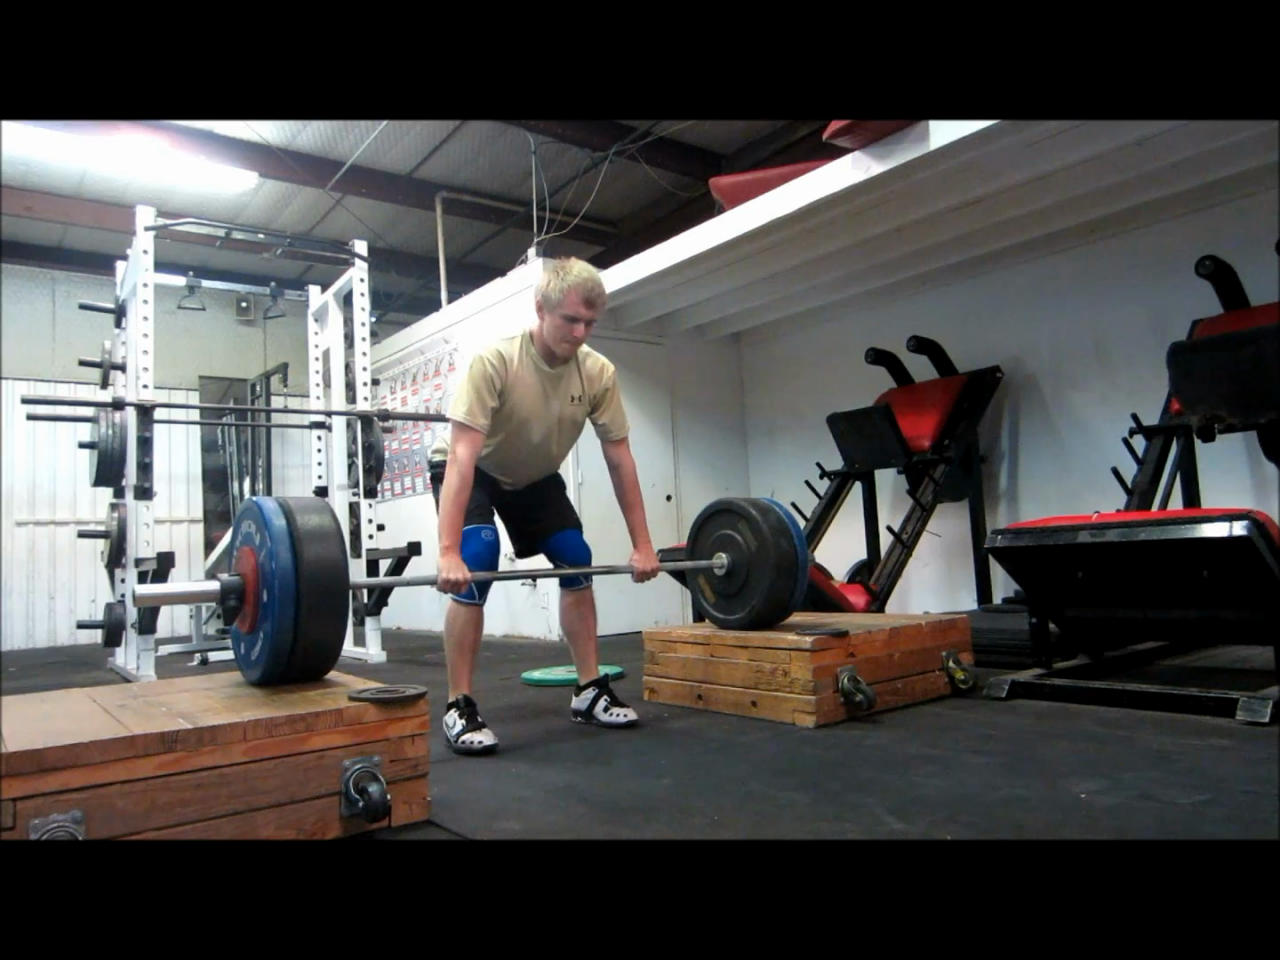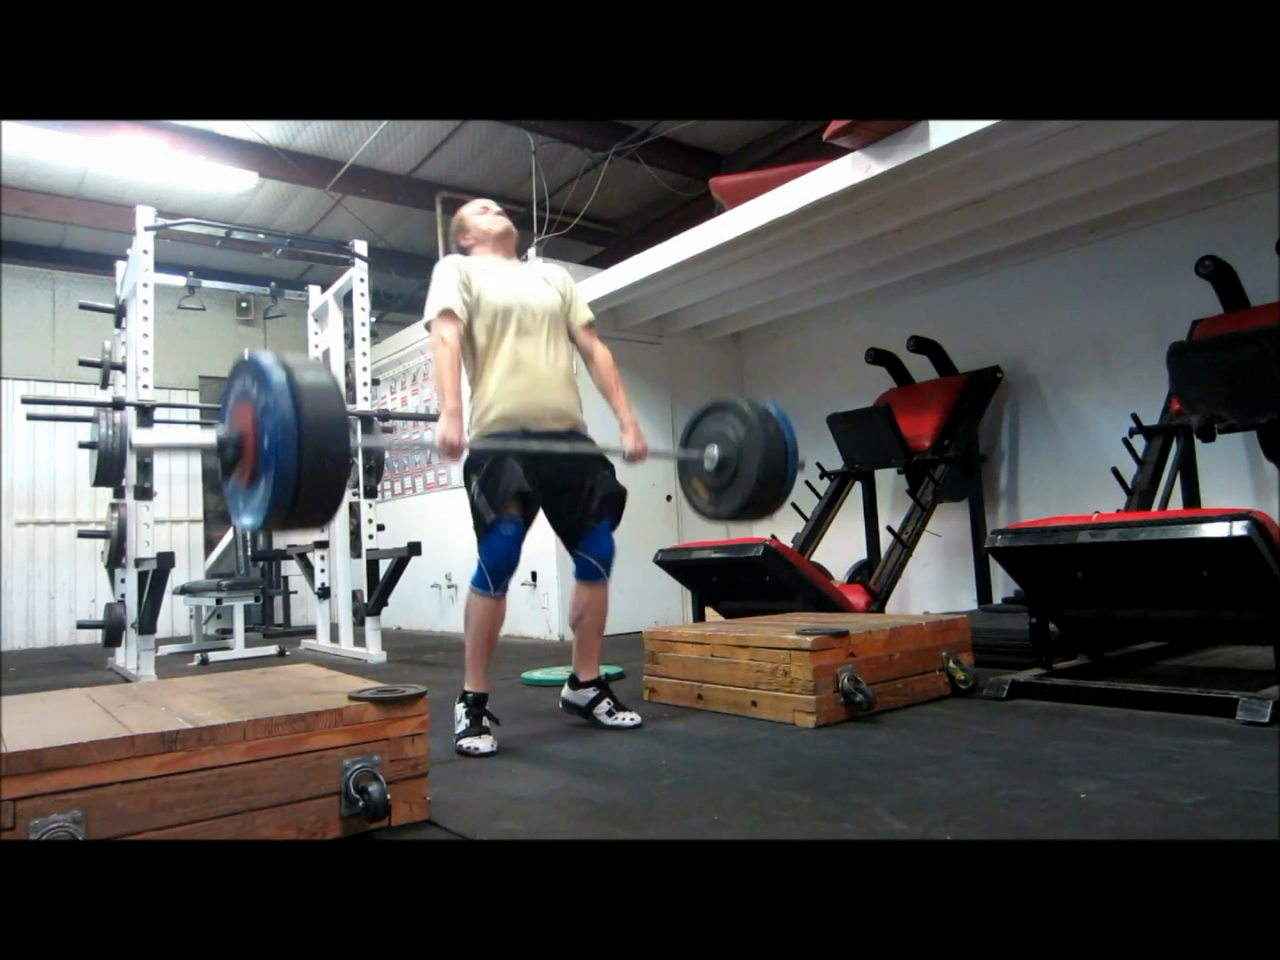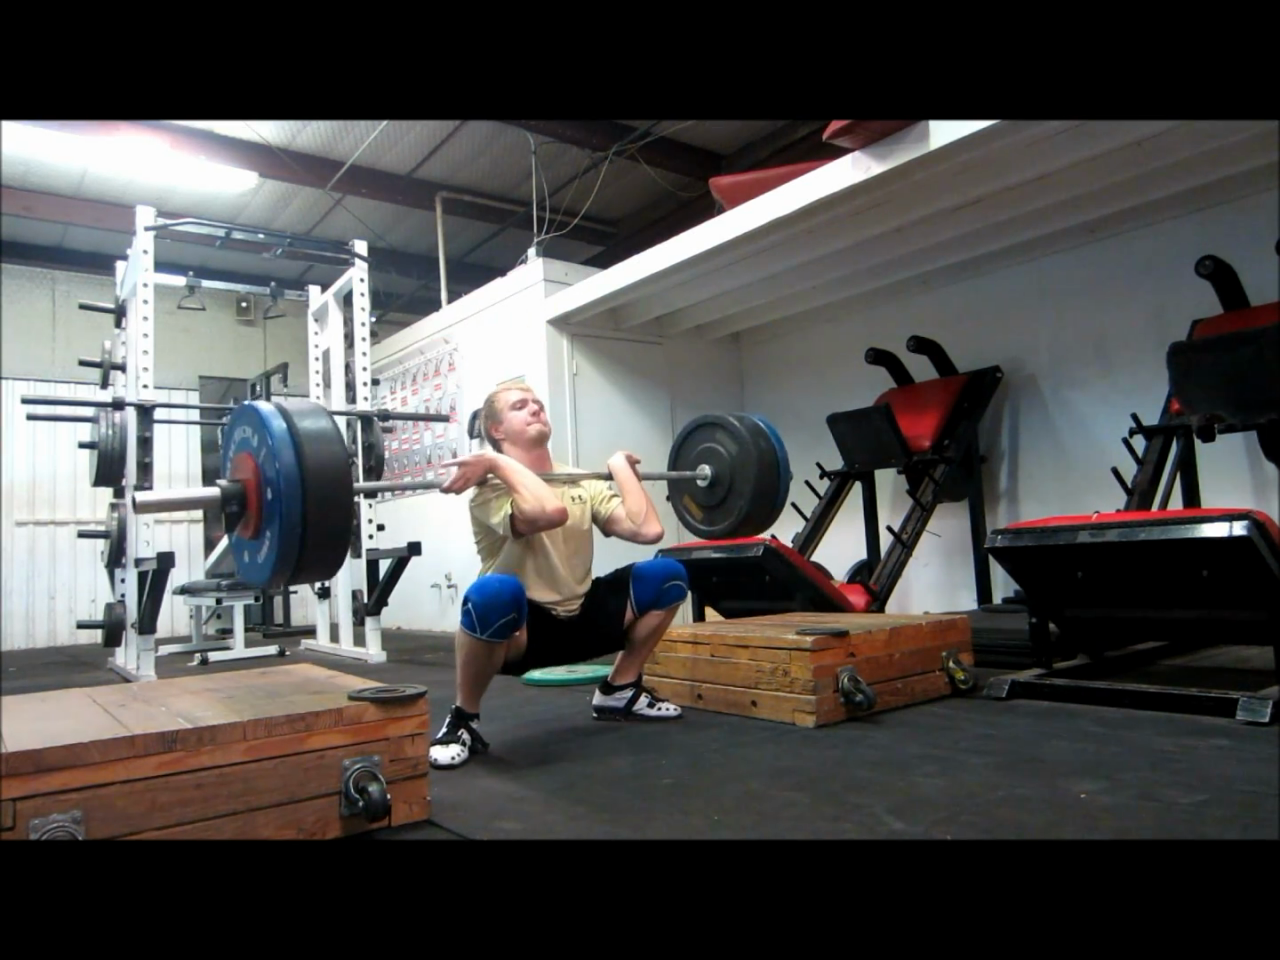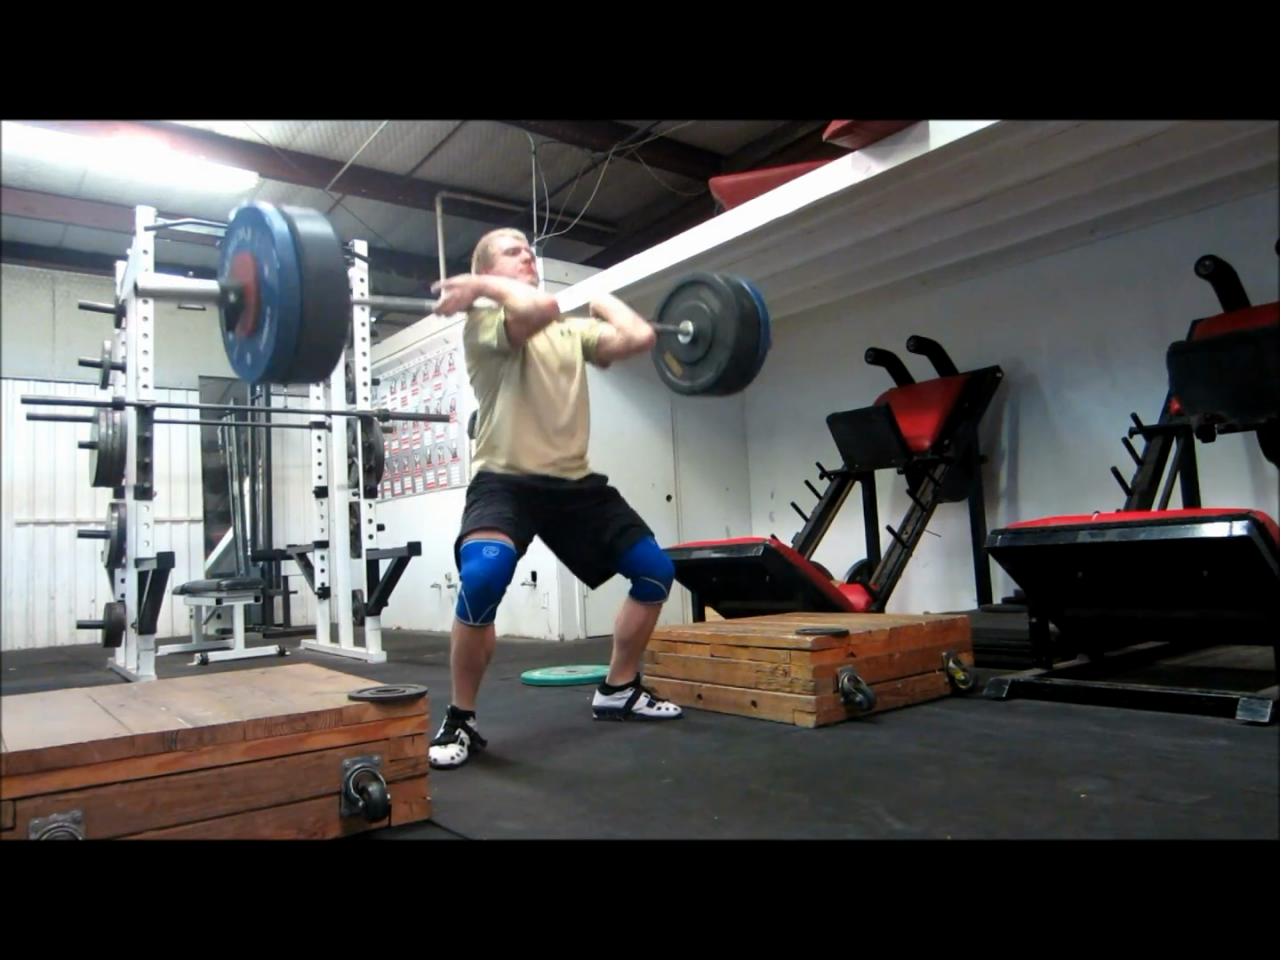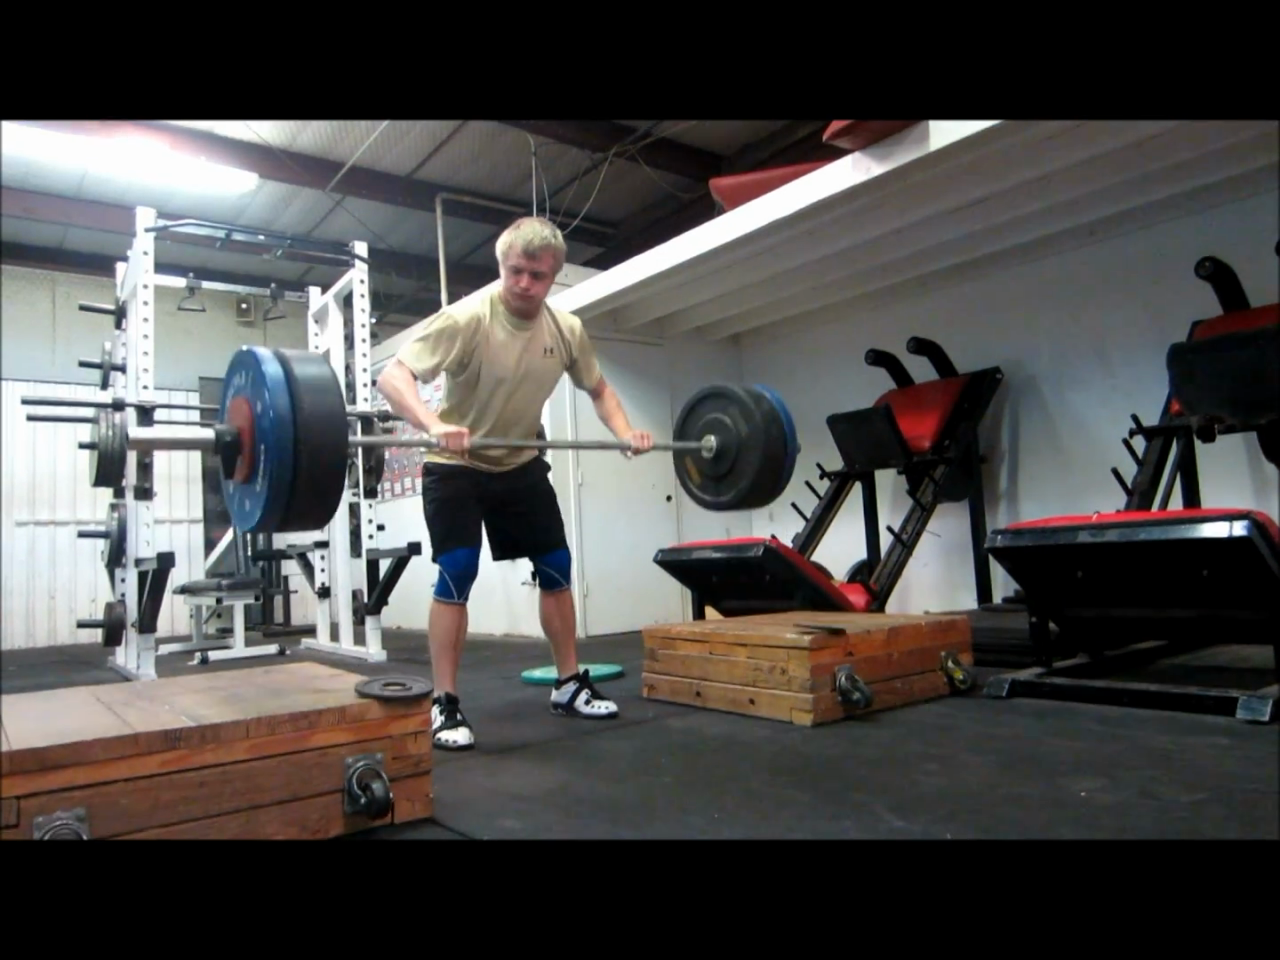
dt=1s
person 1, frame 1
left shoulder: (598, 372)
right shoulder: (494, 360)
left elbow: (620, 459)
right elbow: (462, 456)
left wrist: (642, 544)
right wrist: (447, 550)
left hip: (535, 476)
right hip: (472, 470)
left knee: (576, 559)
right knee: (476, 562)
left ankle: (590, 690)
right ankle: (459, 707)
person 1, frame 2
left shoulder: (553, 277)
right shoulder: (459, 269)
left elbow: (592, 345)
right elbow: (446, 337)
left wrist: (627, 421)
right wrist: (450, 414)
left hip: (568, 436)
right hip: (502, 436)
left knee: (596, 556)
right knee: (498, 558)
left ankle: (585, 686)
right ankle: (472, 704)
person 1, frame 3
left shoulder: (585, 484)
right shoulder: (493, 492)
left elbow: (648, 530)
right elbow: (550, 512)
left wrist: (621, 468)
right wrist: (498, 460)
left hip: (577, 617)
right hip: (515, 625)
left knee: (669, 575)
right knee: (493, 592)
left ankle: (620, 690)
right ankle: (462, 722)
person 1, frame 4
left shoulder: (574, 330)
right shoulder: (486, 322)
left elbow: (640, 337)
right elbow: (540, 307)
left wrist: (604, 303)
right wrist: (481, 287)
left hip: (574, 480)
right hip: (505, 481)
left knee: (655, 570)
right knee: (483, 578)
left ankle: (618, 689)
right ankle: (460, 721)
person 1, frame 5
left shoulder: (567, 330)
right shoulder: (467, 318)
left elbow: (599, 388)
right elbow: (393, 375)
left wrist: (624, 430)
right wrist: (433, 423)
left hip: (519, 464)
right hip: (454, 463)
left knee: (556, 565)
right knee: (458, 569)
left ankle: (569, 684)
right ankle: (444, 704)
